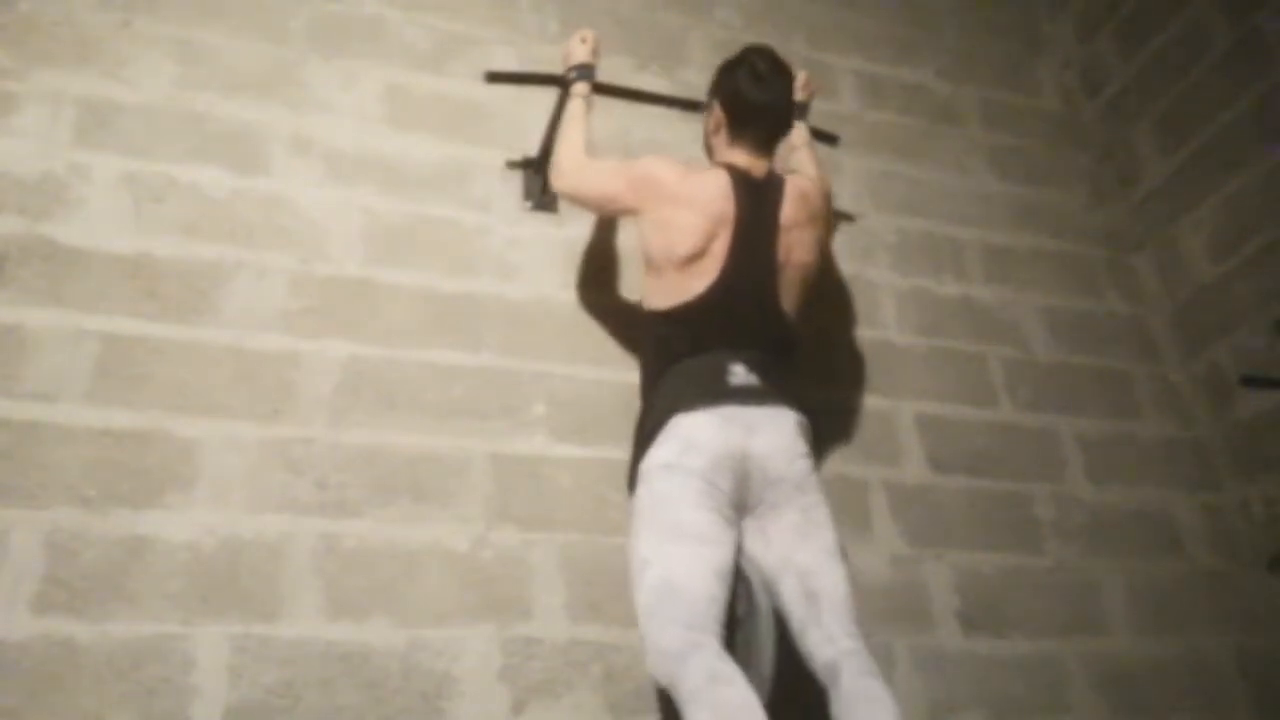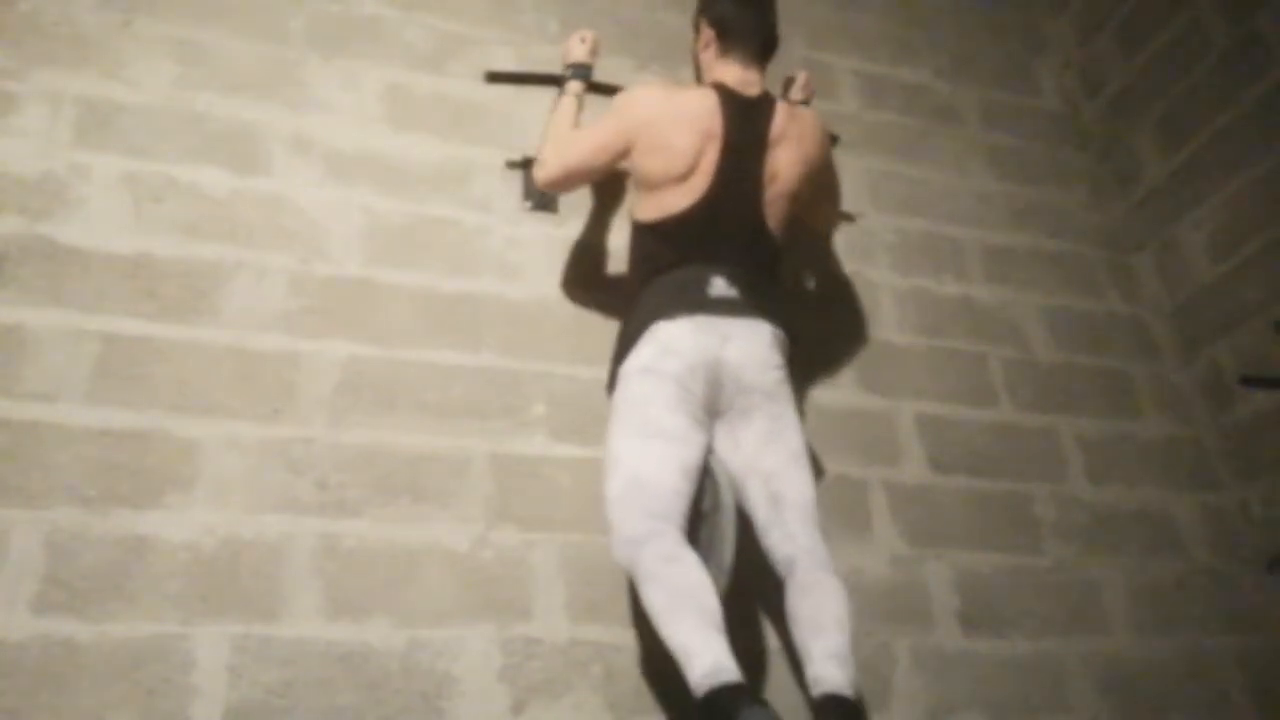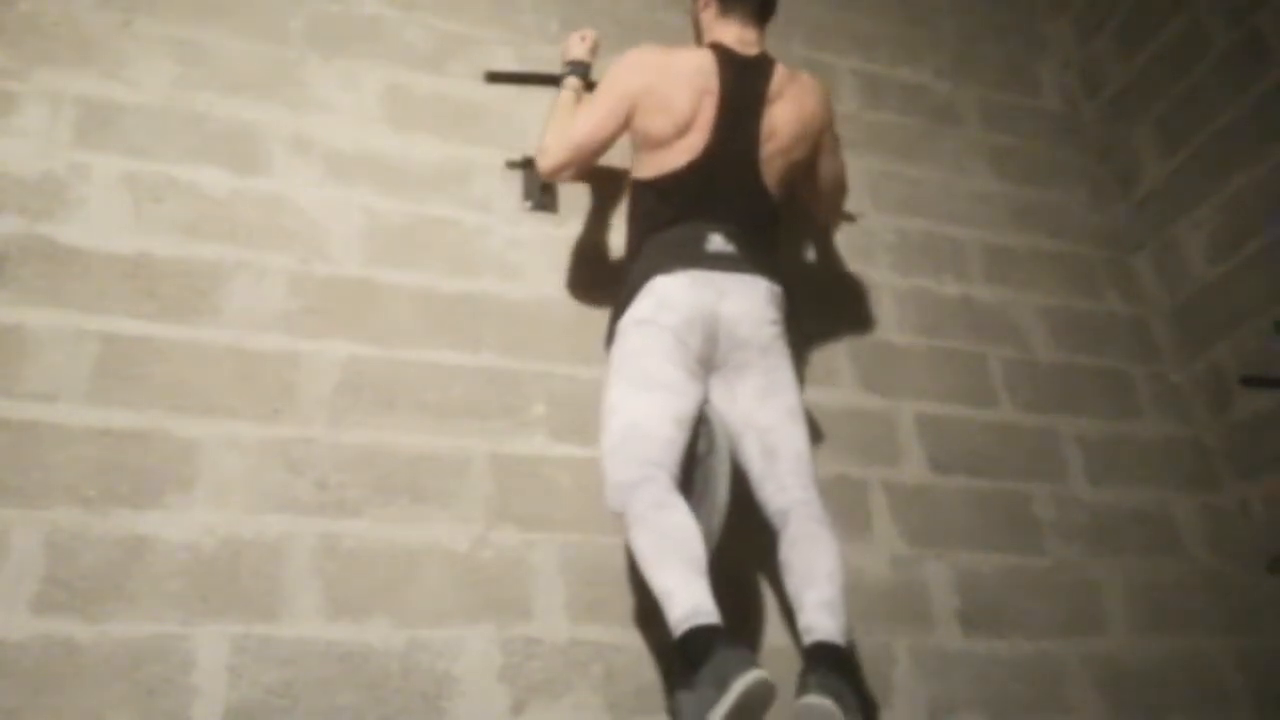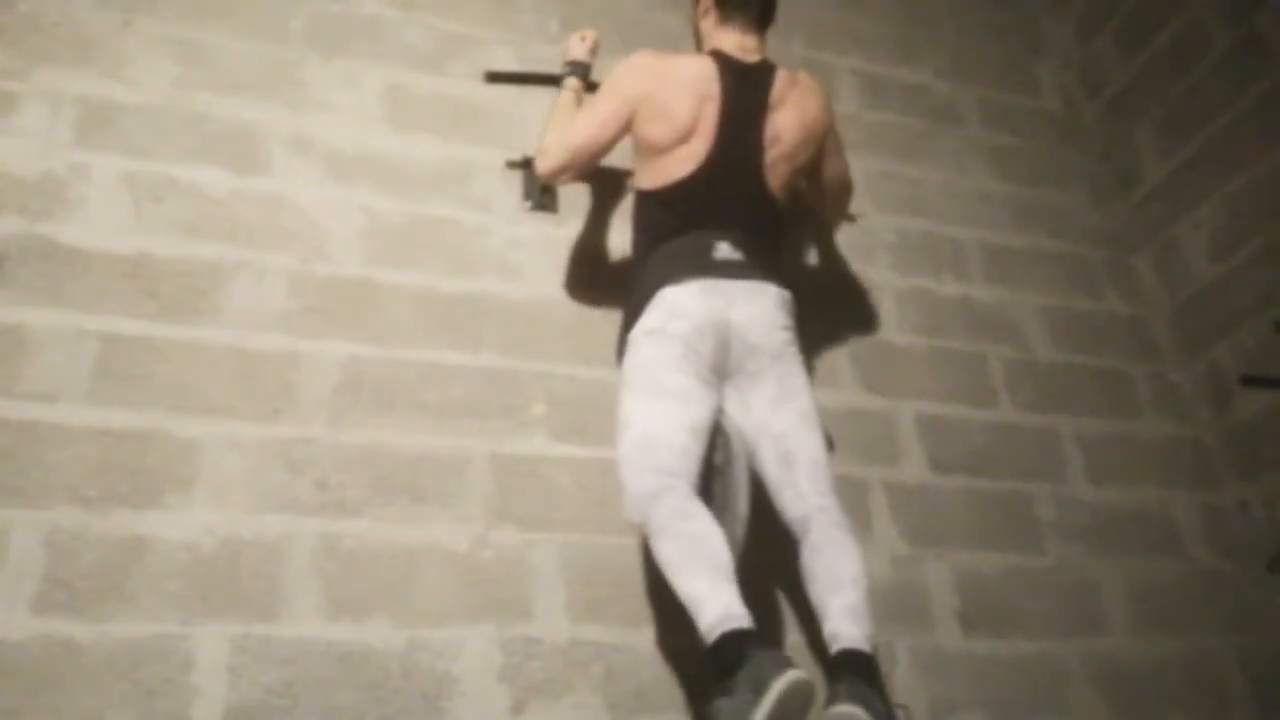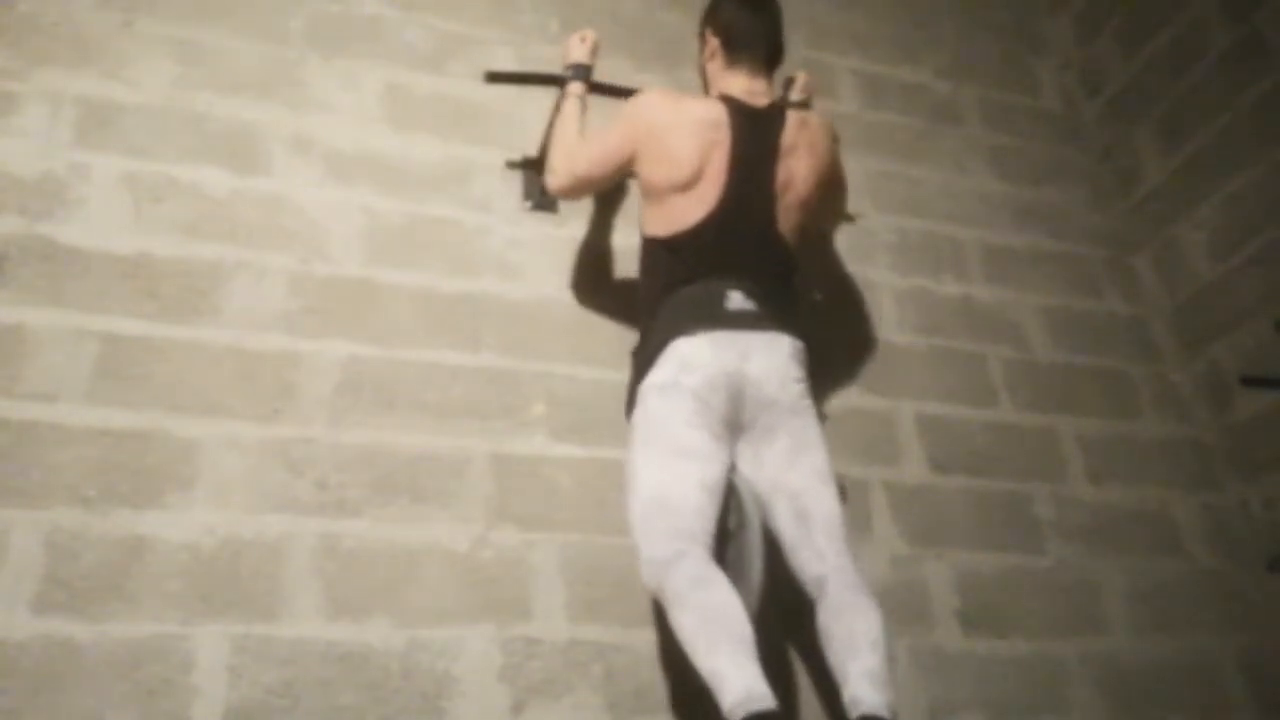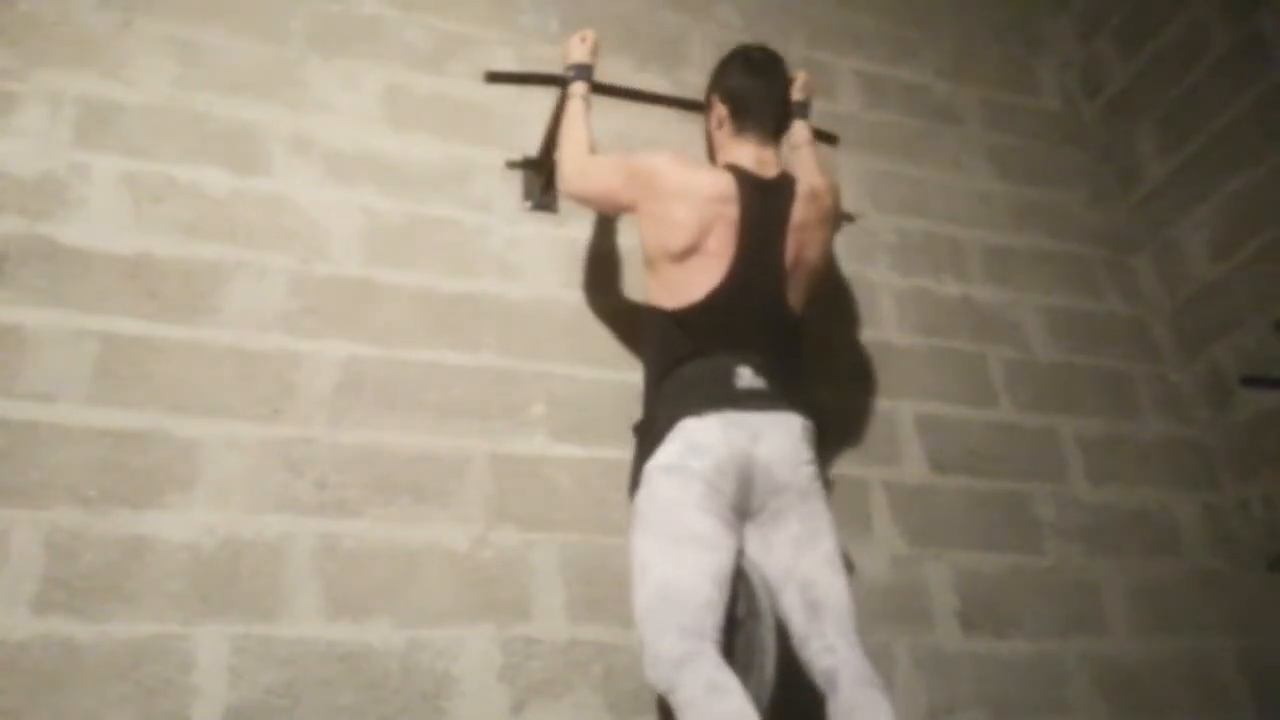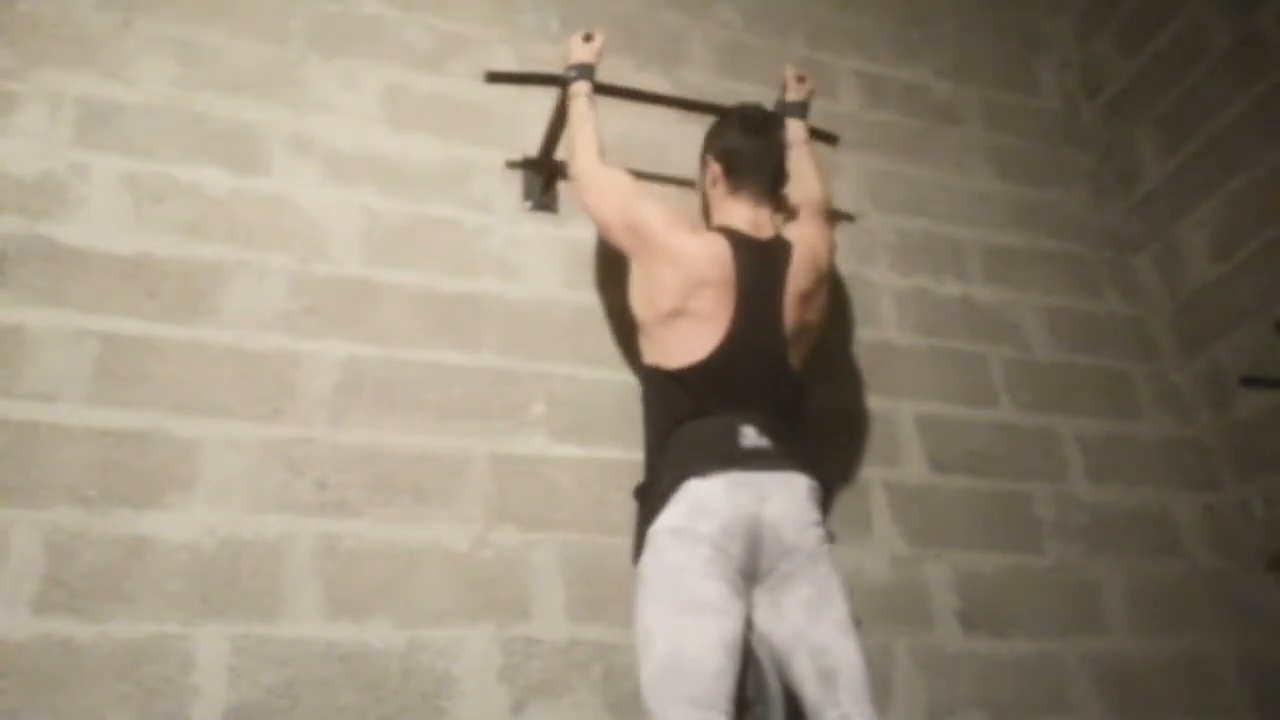
dt=0.4s
person 1, frame 1
left shoulder: (669, 187)
right shoulder: (808, 204)
left elbow: (567, 173)
left wrist: (580, 81)
right wrist: (799, 120)
left hip: (689, 434)
right hip: (778, 432)
left knee: (683, 639)
right knee: (839, 646)
person 1, frame 2
left shoulder: (654, 107)
right shoulder: (805, 131)
left elbow: (549, 170)
left wrist: (575, 77)
left hip: (670, 341)
right hip: (756, 343)
left knee: (647, 527)
right knee: (800, 541)
person 1, frame 3
left shoulder: (650, 67)
right shoulder: (806, 95)
left elbow: (554, 160)
right elbow: (829, 204)
left wrist: (574, 72)
left hip: (669, 297)
right hip: (754, 301)
left knee: (641, 477)
right knee: (794, 493)
left ankle: (710, 649)
person 1, frame 4
left shoulder: (651, 74)
right shoulder: (806, 98)
left elbow: (552, 161)
right elbow: (835, 202)
left wrist: (573, 74)
left hip: (677, 307)
right hip: (763, 307)
left knee: (660, 486)
right knee: (813, 500)
left ankle: (743, 653)
person 1, frame 5
left shoulder: (660, 115)
right shoulder: (813, 138)
left elbow: (562, 177)
left wrist: (576, 79)
left hip: (688, 357)
right hip: (775, 356)
left knee: (675, 548)
right knee: (827, 557)
person 1, frame 6
left shoulder: (670, 183)
right shoulder: (817, 203)
left elbow: (573, 174)
left wrist: (578, 81)
right wrist: (800, 120)
left hip: (693, 438)
right hip: (784, 436)
left knee: (682, 646)
right knee: (838, 652)
person 1, frame 7
left shoulder: (668, 248)
right shoulder: (811, 256)
left elbow: (588, 172)
right elbow: (812, 200)
left wrist: (580, 78)
right wrist: (795, 119)
left hip: (696, 501)
right hip: (789, 495)
